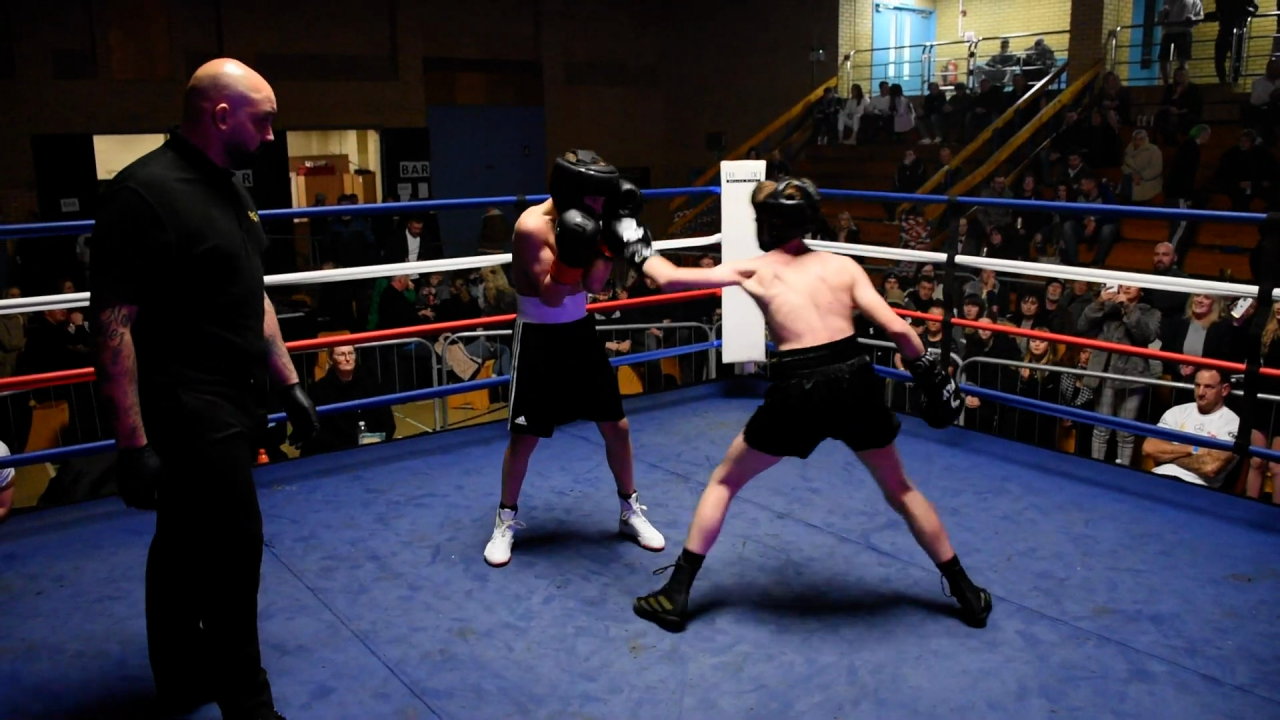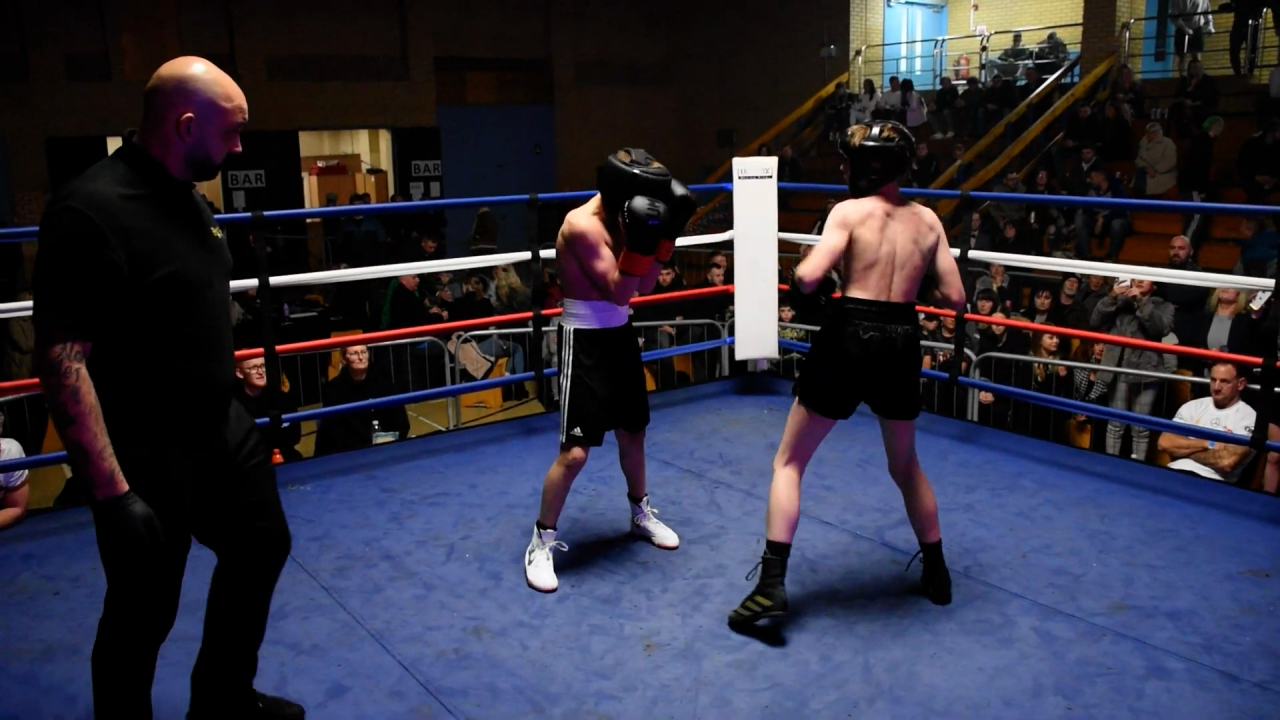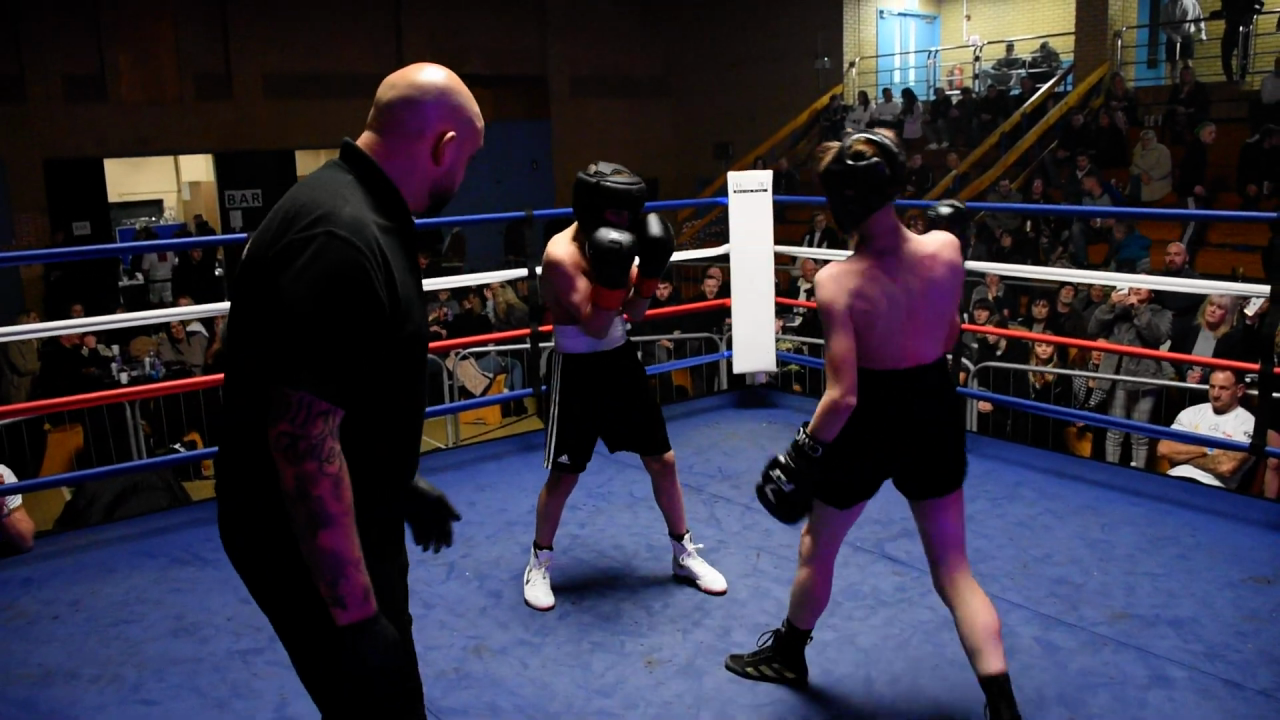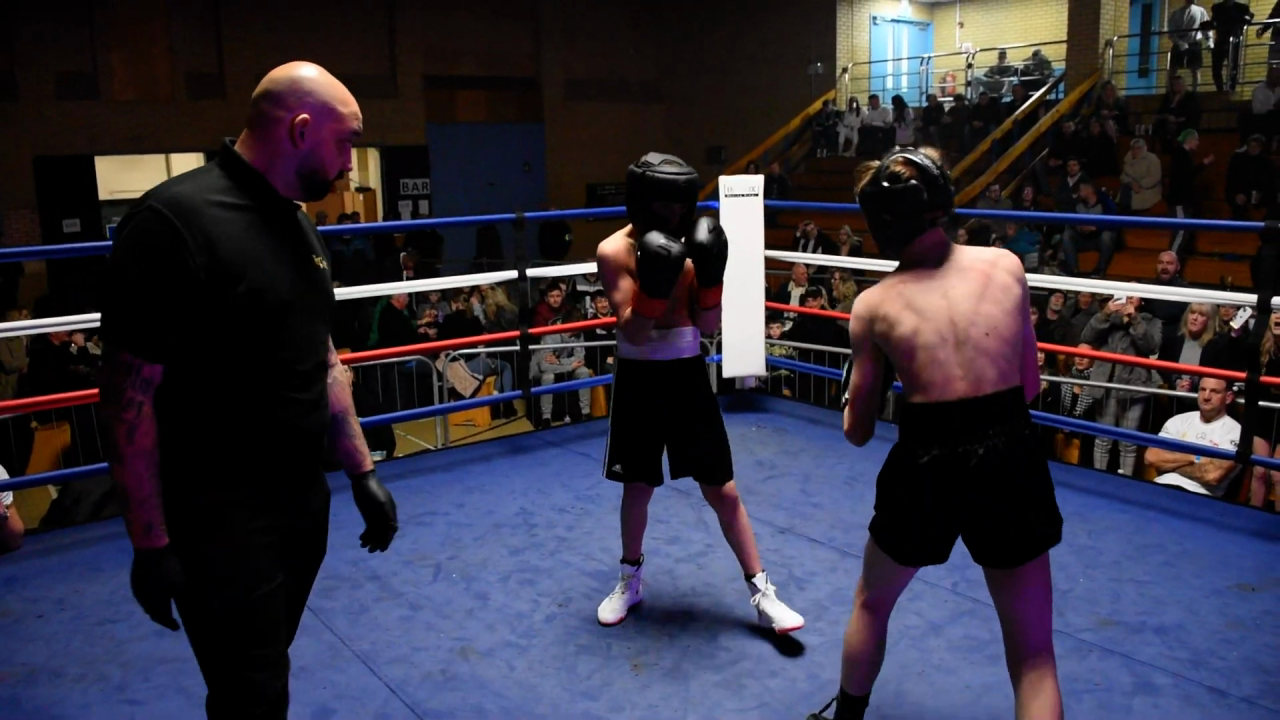
dt=1s
person 1, frame 1
left shoulder: (227, 186)
right shoulder: (146, 191)
right elbow: (114, 324)
left wrist: (288, 383)
right wrist: (133, 441)
left hip: (226, 402)
right hip: (185, 411)
left knee: (188, 541)
right knee: (234, 547)
person 1, frame 2
left shoulder: (184, 195)
right shoulder: (90, 212)
right elbow: (62, 362)
left wrist: (226, 411)
right wrist: (113, 491)
left hip: (220, 430)
right hip: (146, 456)
left knee: (262, 547)
right knee: (143, 610)
person 1, frame 3
left shoulder: (362, 217)
right shoulder: (339, 238)
right elbow: (302, 436)
left wrist: (402, 487)
right wrist: (353, 614)
left hip: (357, 514)
right hip: (307, 536)
person 1, frame 4
left shoulder: (294, 224)
right shoulder: (177, 220)
right elbow: (130, 391)
left wrist: (363, 472)
right wrist: (153, 545)
left hip: (299, 501)
right hip: (219, 513)
person 2, frame 1
left shoulder: (752, 268)
right shoulder: (841, 266)
left elbow: (669, 279)
right elbow: (898, 328)
left wrist: (637, 249)
right wrist: (932, 375)
left hip: (798, 389)
right hip: (854, 380)
left knee: (724, 481)
right knee: (900, 491)
left ankle: (676, 594)
right ankle: (966, 593)
person 2, frame 2
left shoulder: (849, 212)
right shoulder: (928, 220)
left elbow: (808, 278)
right elbow: (954, 298)
left wrist: (805, 288)
left hip: (848, 339)
right hip: (901, 343)
left knee: (789, 462)
right knee: (906, 467)
left ankle: (771, 586)
right ankle: (936, 573)
person 2, frame 3
left shoulder: (839, 282)
right shoulder: (945, 250)
left elbow: (843, 396)
right elbow: (947, 338)
left wrist: (798, 455)
left hip: (871, 424)
right hip: (934, 416)
left knee: (818, 548)
right knee: (955, 573)
left ankle: (787, 654)
person 2, frame 4
left shoulder: (875, 305)
right shoulder: (1004, 266)
left elbow: (858, 430)
right elbow: (1030, 387)
left wrist: (851, 394)
left hip: (924, 465)
right hip: (1008, 461)
left knee: (872, 602)
right knee: (1032, 657)
person 3, frame 1
left shoulder: (579, 221)
right shoulder: (532, 225)
left elbow: (594, 284)
right elbow: (551, 296)
left wrist: (609, 230)
right wrist: (571, 254)
left hip: (580, 330)
right hip: (538, 336)
left knee: (616, 426)
right knee: (524, 438)
left ankle: (630, 511)
right ankle: (505, 521)
person 3, frame 2
left shoulder: (623, 221)
right shoulder: (582, 226)
left elbow: (641, 287)
right elbow: (620, 292)
left wrist: (666, 235)
right wrist: (641, 244)
left hip: (619, 335)
right hip: (584, 342)
left knee: (633, 433)
right knee: (575, 452)
left ankle: (640, 512)
right ankle: (542, 541)
person 3, frame 3
left shoulder: (617, 241)
right shoulder: (561, 254)
left elbow: (634, 315)
right elbow: (595, 327)
left wrist: (650, 270)
right wrist: (607, 277)
left hip: (620, 356)
right hip: (577, 366)
left knee: (662, 460)
right knee: (564, 474)
left ankle: (684, 553)
right ankle: (539, 563)
person 3, frame 4
left shoulder: (693, 242)
right shoulder: (614, 251)
left elbow: (707, 326)
right elbow: (634, 334)
left wrist: (709, 274)
right wrist: (654, 284)
left hip: (687, 375)
right hip: (639, 378)
left knee: (723, 491)
right knee: (636, 489)
left ankle: (761, 592)
right ankle: (629, 580)
